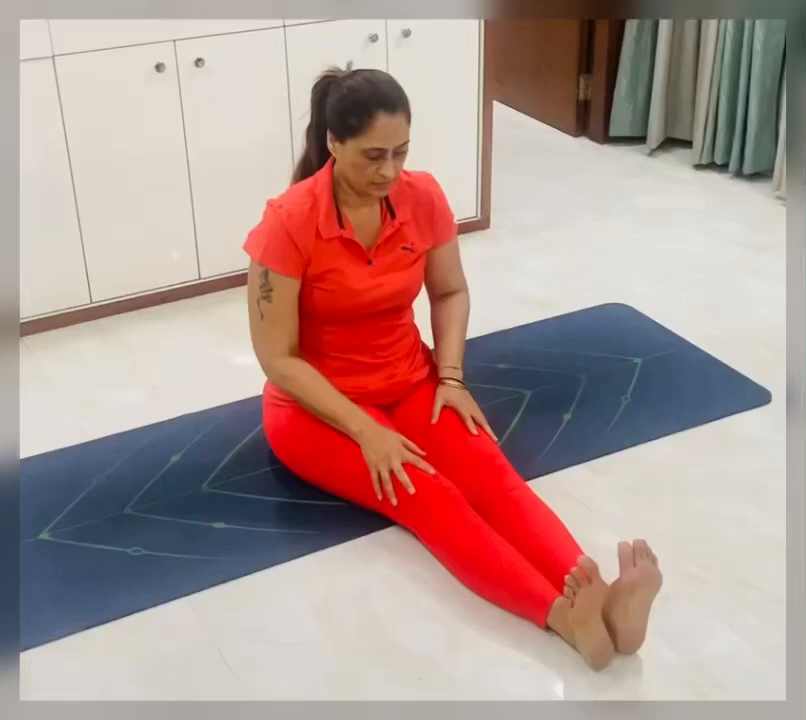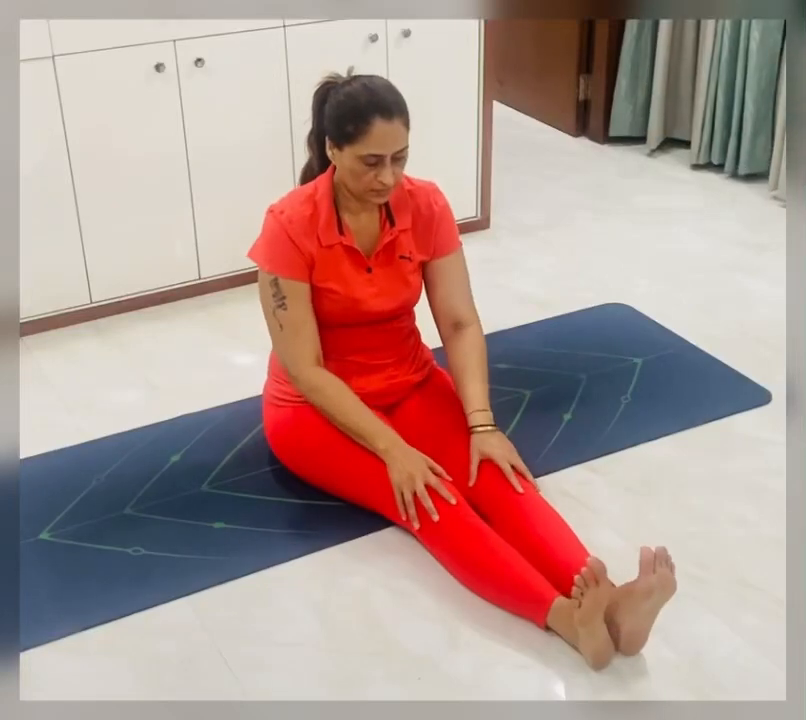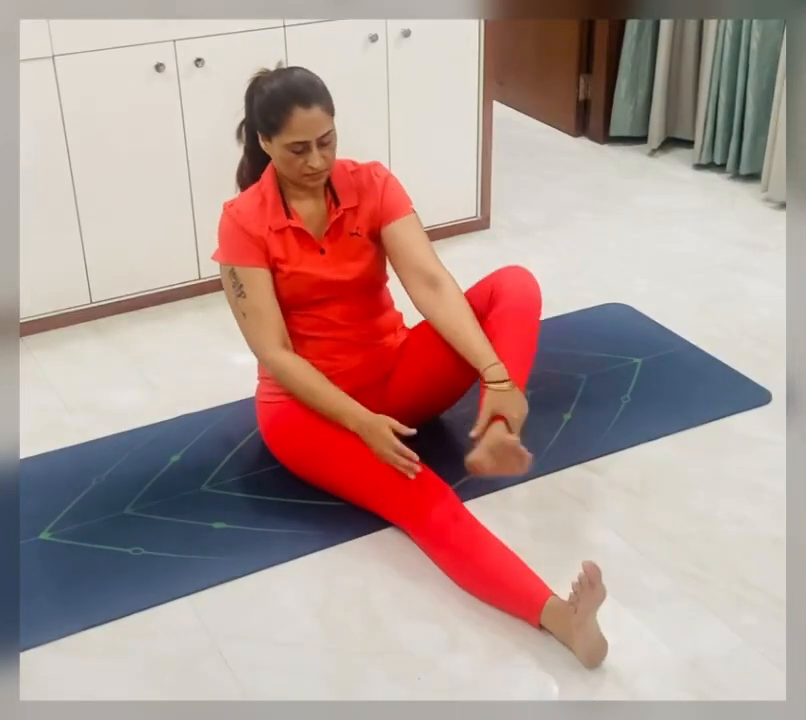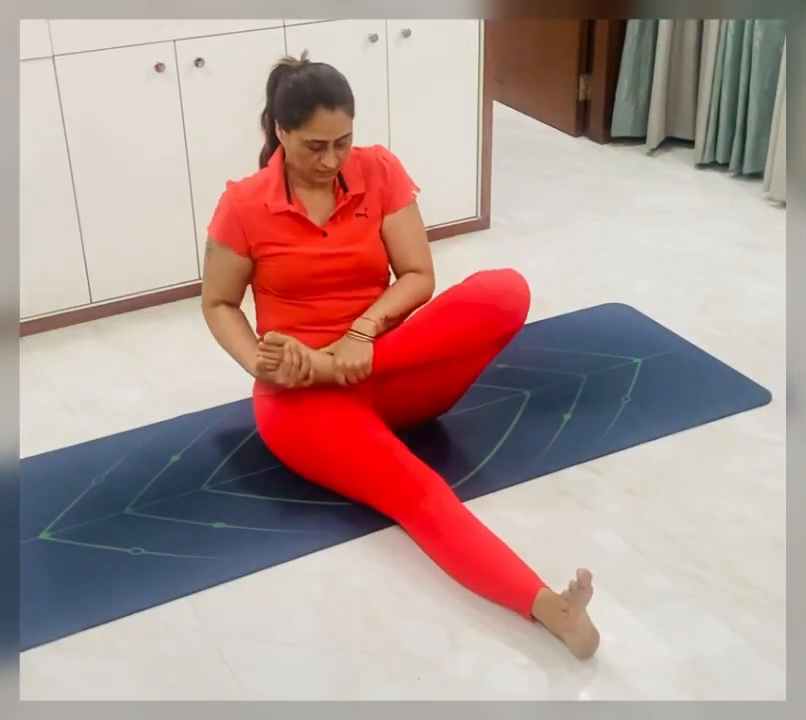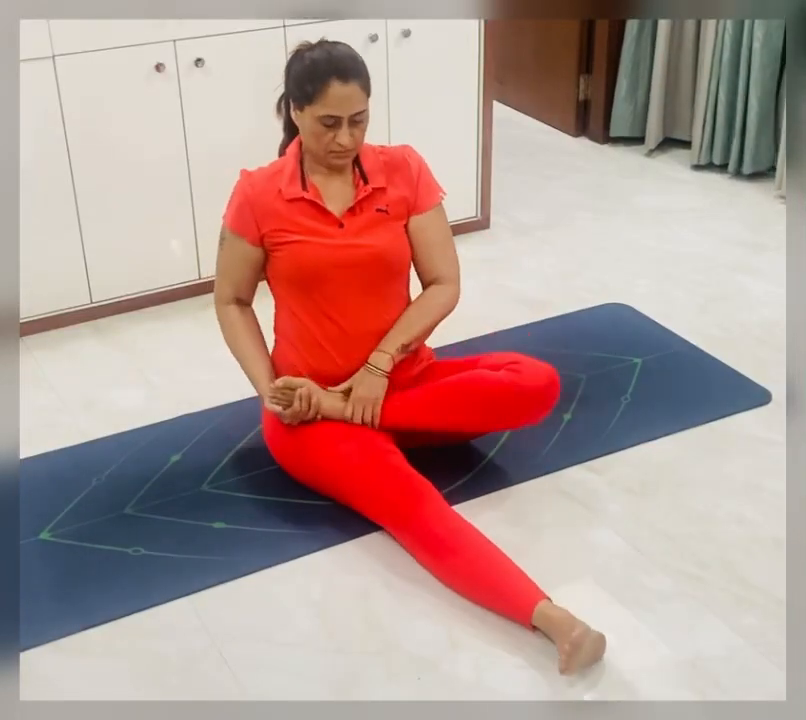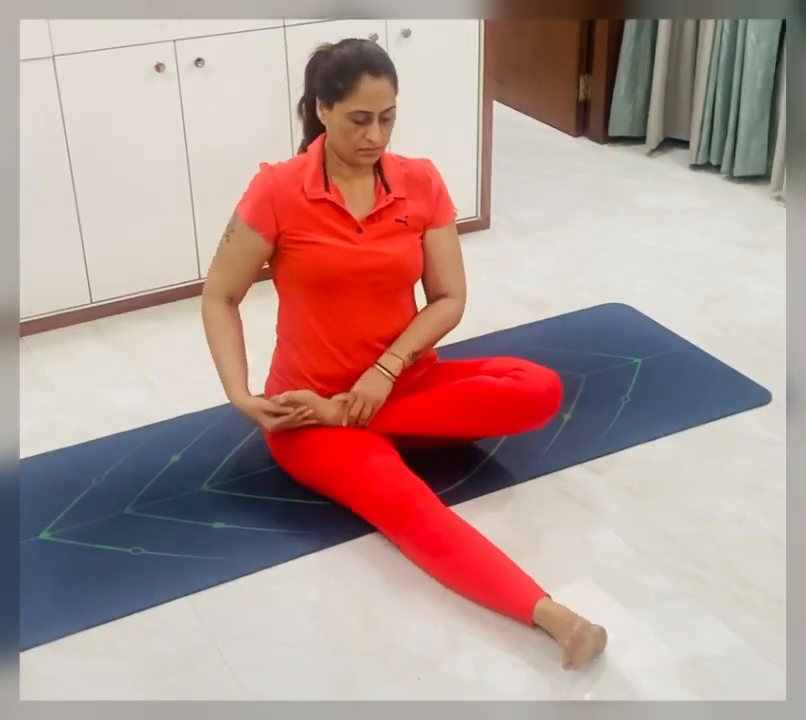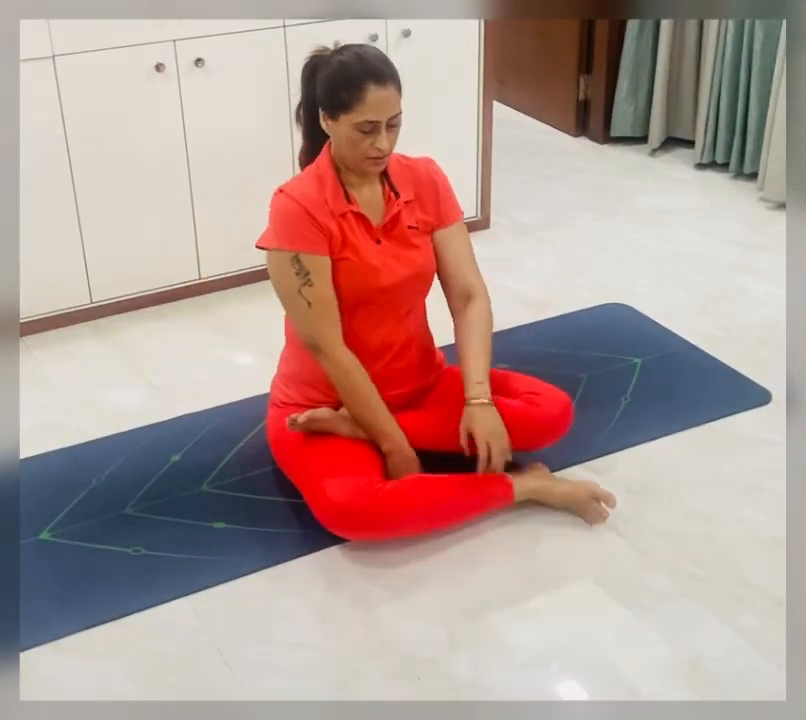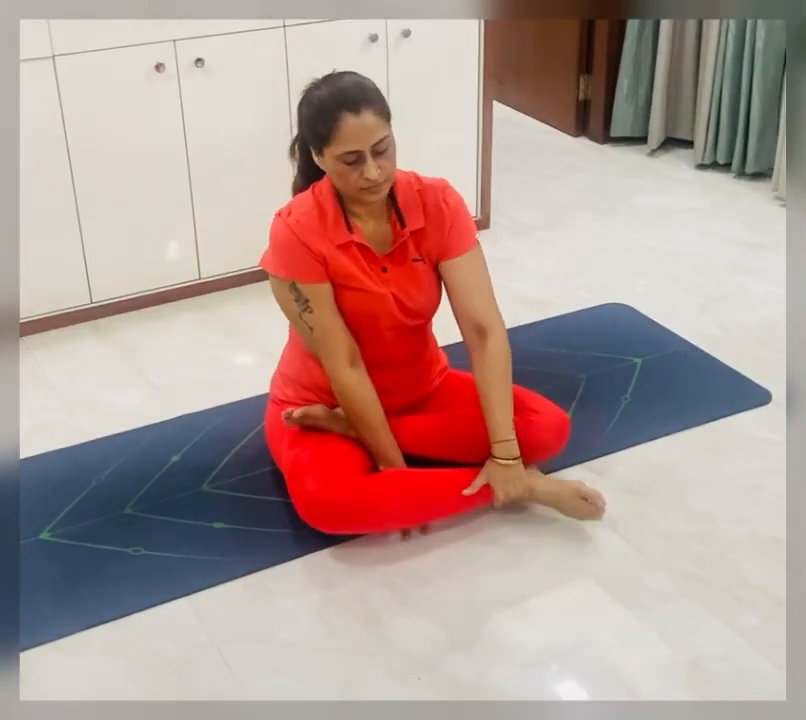
dt=0.7s
person 1, frame 1
left shoulder: (423, 197)
right shoulder: (288, 221)
left elbow: (450, 292)
right elbow: (277, 358)
left wrist: (451, 377)
right wrist: (365, 431)
left hip: (411, 383)
right hip: (316, 407)
left knee: (492, 475)
right knee: (430, 498)
left ankle: (600, 595)
right ankle: (564, 617)
person 1, frame 2
left shoulder: (425, 205)
right shoulder: (289, 226)
left elbow: (460, 324)
right elbow: (304, 369)
left wrist: (482, 425)
right wrist: (392, 451)
left hip: (410, 384)
right hip: (314, 409)
left knee: (495, 479)
right knee: (429, 500)
left ankle: (606, 598)
right ankle: (565, 617)
person 1, frame 3
left shoulder: (372, 183)
right shoulder: (244, 223)
left elbow: (430, 283)
right elbow: (275, 352)
left wrist: (495, 375)
right wrist: (363, 426)
left hip: (396, 370)
right hip: (306, 400)
left knee: (515, 285)
right knee: (422, 499)
left ankle: (492, 439)
right ankle: (554, 614)
person 1, frame 4
left shoulder: (380, 170)
right shoulder: (244, 206)
left elbow: (418, 276)
right elbow: (218, 305)
left wrist: (361, 336)
right wrist: (261, 364)
left hip: (393, 378)
right hip: (302, 397)
left knee: (505, 293)
right knee: (418, 493)
left ankle: (328, 363)
right ankle: (545, 605)
person 1, frame 5
left shoulder: (404, 170)
right shoulder: (258, 195)
left elbow: (444, 285)
right elbow: (231, 302)
left wrist: (378, 366)
right wrist: (269, 389)
left hip: (401, 379)
right hip: (313, 409)
left knee: (536, 385)
right knee: (415, 508)
left ankle: (343, 408)
person 1, frame 6
left shoulder: (422, 183)
right shoulder: (276, 191)
left elbow: (450, 299)
right elbow: (219, 298)
left wrist: (387, 370)
right wrist: (239, 395)
left hip: (405, 379)
right hip: (313, 399)
left knee: (539, 391)
right knee: (404, 502)
left ankle: (344, 422)
right ankle: (546, 612)
person 1, frame 7
left shoulder: (425, 181)
right shoulder: (297, 208)
left elbow: (470, 296)
right elbow: (329, 348)
left wrist: (479, 399)
right wrist: (397, 451)
left hip: (420, 384)
right hip: (321, 401)
left knee: (550, 411)
right knee: (349, 508)
left ankle: (357, 429)
right ankle: (525, 487)
person 1, frame 8
left shoulder: (438, 203)
right shoulder: (296, 233)
left elbow: (485, 330)
right elbow: (343, 367)
left wrist: (504, 452)
right wrist: (394, 467)
left hip: (423, 389)
right hip: (321, 402)
left knee: (548, 429)
right knee: (323, 500)
left ankle: (356, 431)
right ankle: (523, 488)
